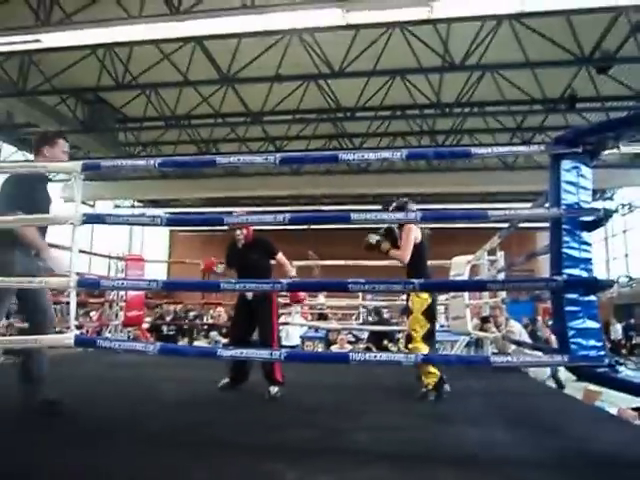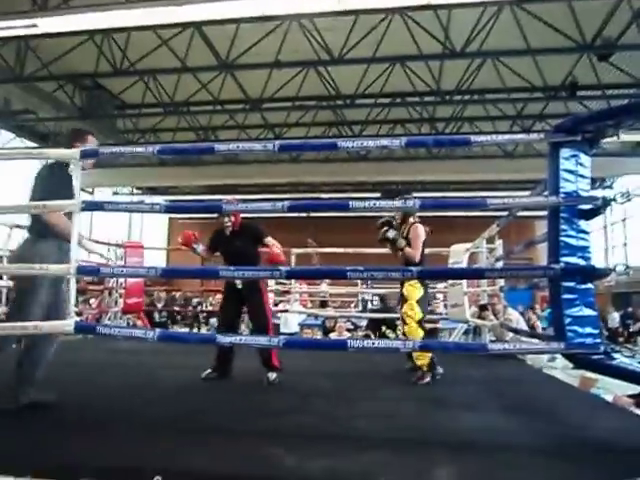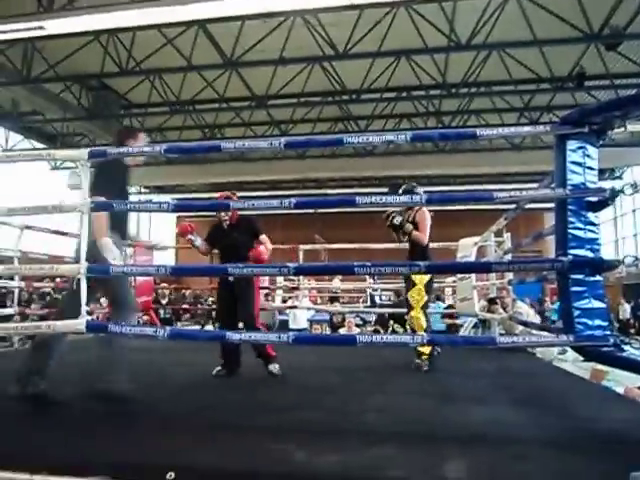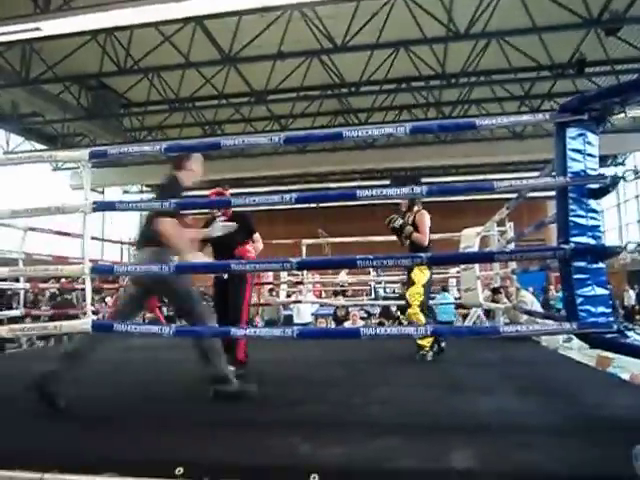
dt=0.2s
person 1, frame 1
left shoulder: (40, 183)
left wrist: (44, 256)
right wrist: (48, 253)
left hip: (30, 260)
left knee: (44, 321)
left ankle: (34, 391)
person 1, frame 2
left shoulder: (62, 175)
right shoulder: (55, 170)
right elbow: (48, 210)
right wrist: (81, 240)
left hip: (54, 252)
right hip: (41, 250)
left knee: (52, 320)
right knee: (24, 317)
left ankle: (23, 387)
person 1, frame 3
left shoulder: (116, 171)
right shoulder: (113, 166)
right elbow: (98, 200)
right wrist: (104, 240)
left hip: (96, 247)
right hip: (101, 248)
left knee: (70, 313)
right knee: (125, 309)
left ankle: (31, 380)
right ankle: (111, 379)
person 1, frame 4
left shoulder: (167, 190)
right shoulder: (172, 189)
right elbow: (164, 224)
left wrist: (209, 232)
right wrist: (190, 255)
left hip: (142, 262)
right hip: (159, 260)
left knee: (112, 324)
right knee: (202, 319)
left ankle: (52, 378)
right ankle: (223, 383)
person 2, frame 1
left shoulder: (409, 228)
right shoulder: (409, 230)
left elbow: (404, 258)
right elbow: (402, 256)
left wrist: (381, 245)
right wrist: (391, 240)
left hip: (421, 290)
right hip: (420, 288)
left knee: (417, 338)
right knee: (424, 334)
left ankle: (435, 384)
right ankle: (426, 375)
person 2, frame 2
left shoulder: (417, 227)
right shoulder: (403, 228)
left elbow: (415, 257)
right elbow: (397, 252)
left wrist: (397, 240)
right wrist: (390, 236)
left hip: (416, 281)
right hip: (408, 280)
left knee: (411, 324)
right knee: (408, 323)
left ankle: (429, 367)
right ankle: (417, 362)
person 2, frame 3
left shoulder: (422, 213)
right shoulder: (407, 214)
left elbow: (423, 239)
right elbow: (401, 239)
left wrist: (404, 225)
right wrist: (395, 225)
left knee: (415, 310)
right knee: (414, 310)
left ankle: (426, 353)
right ankle: (426, 349)
person 2, frame 4
left shoulder: (422, 214)
right shoulder: (408, 217)
left elbow: (424, 240)
left wrist: (405, 228)
right wrist: (398, 230)
left hip: (422, 266)
right hip: (413, 265)
left knee: (414, 307)
right knee: (419, 307)
left ankle: (427, 345)
right ankle: (435, 343)
person 3, frame 1
left shoulder: (263, 243)
right shoulder: (232, 248)
left elbow: (283, 261)
right elbow: (228, 267)
left hip: (265, 296)
right hip: (245, 297)
left knee: (268, 338)
right knee: (237, 336)
left ankle: (275, 382)
right ankle: (237, 376)
person 3, frame 2
left shoulder: (250, 229)
right shoulder: (218, 235)
left elbow: (273, 244)
right elbow: (207, 254)
left wrist: (276, 252)
right wrist: (194, 245)
left hip: (253, 283)
right hip: (232, 284)
left knee: (262, 325)
right knee: (226, 325)
left ankle: (272, 368)
right ankle: (221, 368)
person 3, frame 3
left shoulder: (247, 223)
right shoulder: (216, 228)
left elbow: (267, 244)
right elbow: (206, 251)
left wrist: (264, 252)
right wrist: (191, 237)
left hip: (246, 277)
right hip: (226, 278)
left knee: (250, 318)
right knee: (225, 321)
left ankle: (270, 360)
right ankle: (230, 363)
person 3, frame 4
left shoulder: (242, 219)
right shoulder: (210, 224)
left elbow: (259, 243)
right elbow: (201, 248)
left wrist: (252, 250)
left hip: (240, 273)
right hip: (221, 275)
left knee: (238, 317)
right knee: (223, 319)
left ankle: (238, 362)
right ankle: (231, 359)
